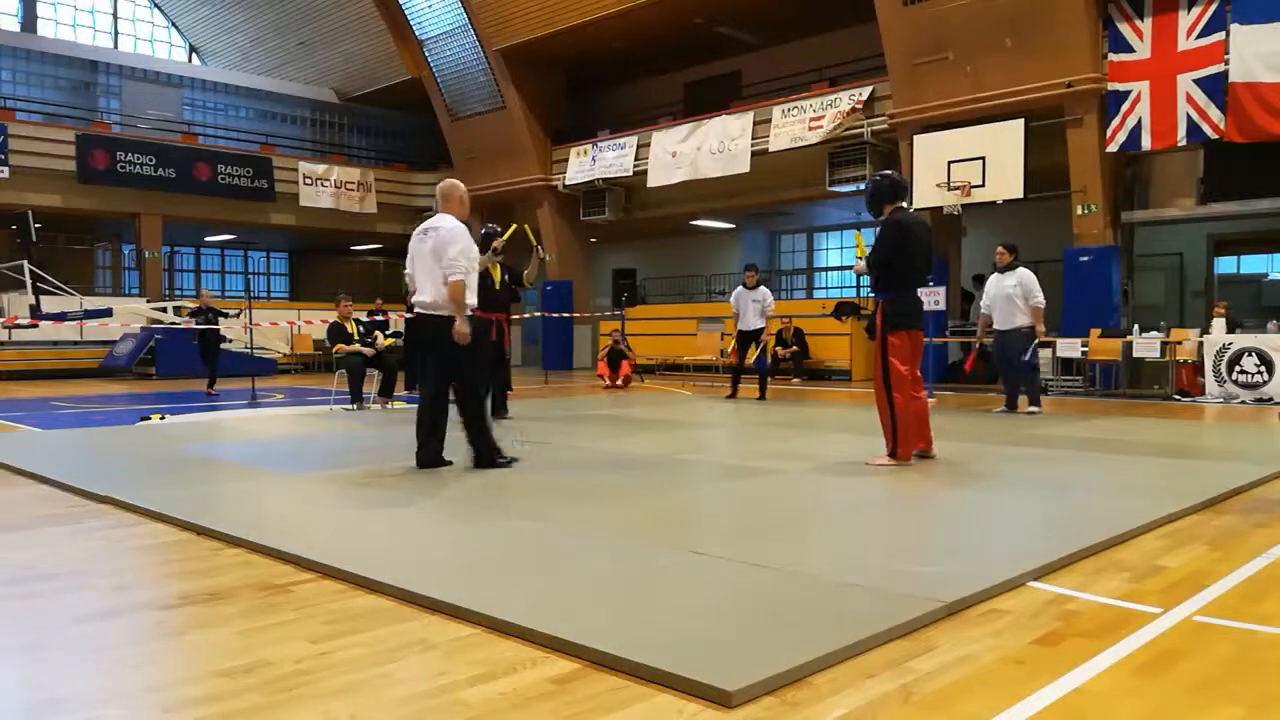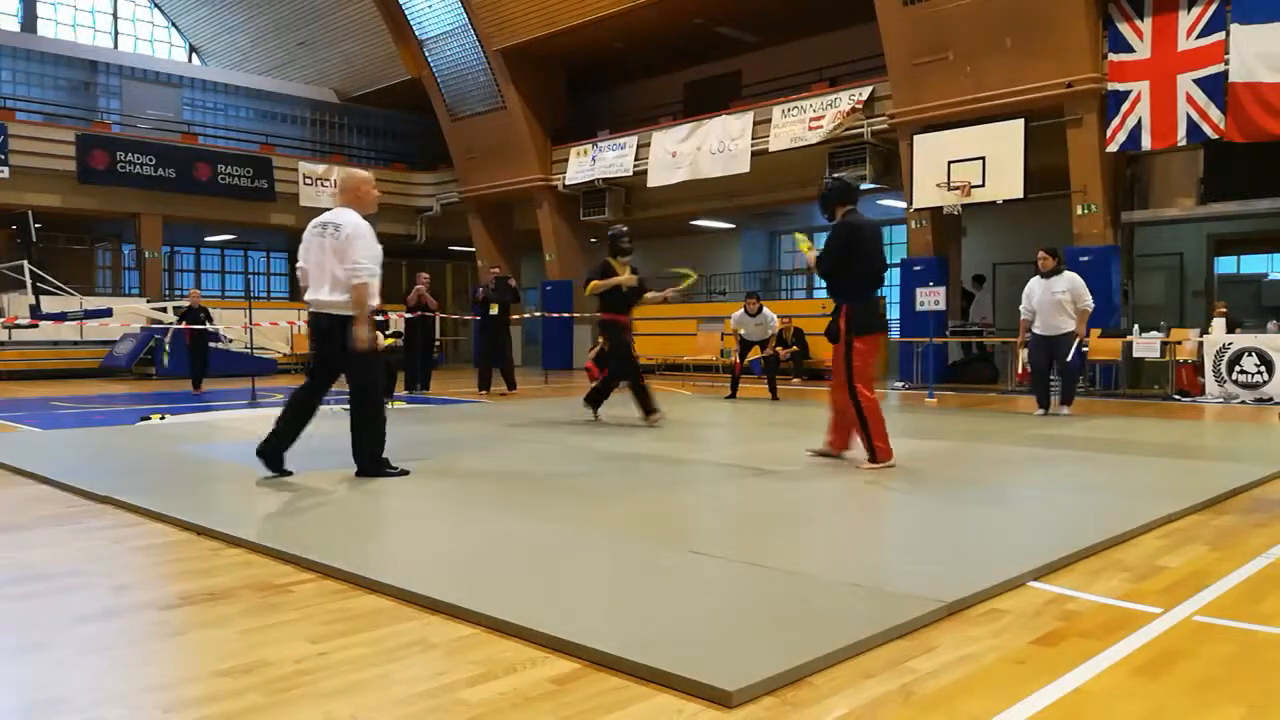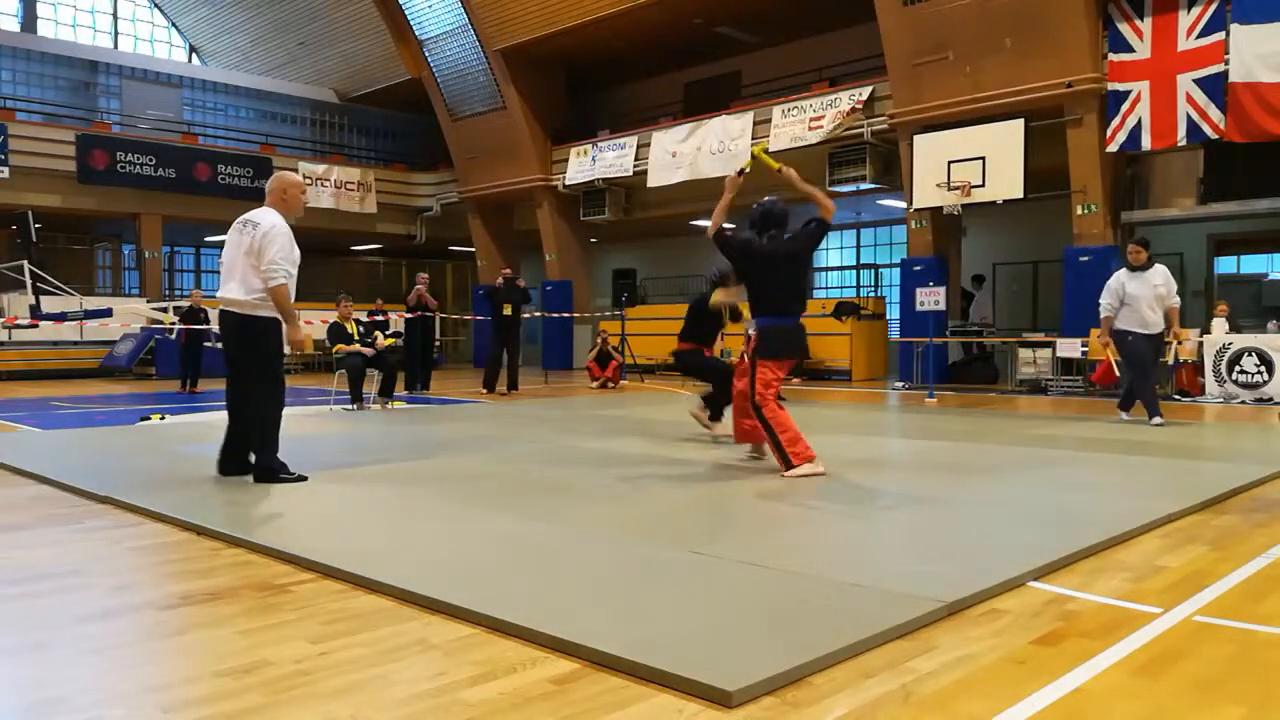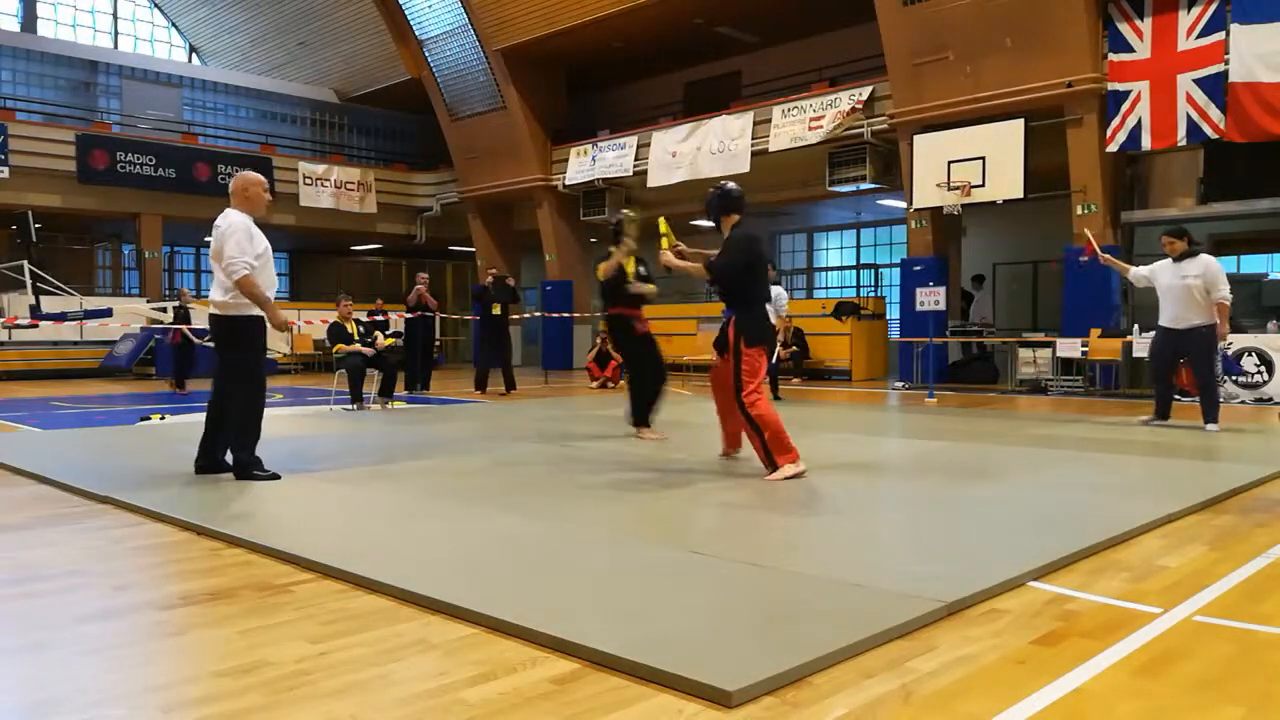
dt=1s
person 1, frame 1
left shoulder: (420, 232)
right shoulder: (455, 230)
left elbow: (412, 279)
right elbow: (456, 278)
right wrist: (461, 319)
left hip: (424, 317)
right hip: (450, 319)
left knee: (432, 387)
right knee: (470, 387)
left ankle: (429, 453)
right ankle: (485, 453)
person 1, frame 2
left shoulder: (316, 224)
right shoulder: (357, 226)
left elbow: (304, 274)
right elbow: (360, 278)
right wrist: (363, 323)
left hip: (321, 316)
right hip: (347, 320)
left knee: (315, 385)
right knee: (368, 390)
left ankle: (273, 449)
right ankle: (372, 461)
person 1, frame 3
left shoulder: (243, 221)
right shoulder: (276, 227)
left elbow: (230, 268)
right elbow: (276, 281)
right wrist: (293, 324)
left hip: (232, 314)
right hip: (256, 319)
left knee: (241, 389)
right knee: (267, 391)
left ankle: (233, 458)
right ankle: (267, 465)
person 1, frame 4
left shoulder: (231, 220)
right shoulder: (239, 224)
right elbow: (241, 274)
right wrist: (271, 308)
left hip: (230, 318)
right hip: (241, 319)
left knee: (228, 390)
right knee: (248, 391)
left ankle: (209, 457)
right ankle: (245, 462)
person 2, frame 1
left shoulder: (893, 224)
right shoulder: (920, 224)
left elbow: (876, 266)
left wrist: (861, 267)
left hip: (892, 308)
right hip: (912, 305)
left knee: (892, 380)
right knee: (911, 379)
left ankle: (900, 452)
right ankle: (922, 444)
person 2, frame 2
left shoulder: (844, 227)
right shoulder: (870, 227)
left elbow: (826, 268)
left wrist: (813, 259)
right wrist: (824, 259)
left hip: (853, 313)
right hip: (868, 310)
left knee: (855, 384)
right knee: (841, 381)
left ankle: (880, 453)
right ankle: (837, 442)
person 2, frame 3
left shoulder: (751, 249)
right shoulder: (799, 244)
left elbow: (714, 232)
right elbow: (828, 211)
left wrist: (728, 194)
right wrist: (798, 183)
left hip: (770, 337)
right hip: (794, 335)
left knee: (762, 400)
right knee: (745, 386)
left ankle: (803, 460)
right ankle: (754, 440)
person 2, frame 4
left shoulder: (741, 238)
right shoulder: (740, 237)
left elbow: (713, 271)
right elbow: (724, 258)
left wrist: (675, 263)
right wrist: (691, 252)
left hip: (746, 324)
right hip: (745, 322)
left knee: (746, 394)
right knee: (722, 381)
left ankle: (787, 460)
right ankle: (732, 443)
person 3, frame 1
left shoulder: (504, 269)
right shoulder: (480, 265)
left elbow: (527, 280)
left wrist: (535, 258)
right wrist: (489, 255)
left hip: (502, 324)
left knee: (502, 367)
left ankle: (499, 409)
person 3, frame 2
left shoulder: (632, 271)
right shoulder: (604, 267)
left elbow: (642, 297)
right elbow: (590, 288)
left wrist: (662, 296)
right wrist: (615, 280)
left hip: (623, 324)
right hip: (610, 324)
left knee: (615, 369)
right knee: (630, 366)
left ankle: (592, 401)
right ankle: (649, 412)
person 3, frame 3
left shoulder: (727, 306)
right shoulder: (702, 300)
right elbow: (718, 299)
left hip: (702, 353)
right hip: (689, 355)
right knee: (727, 374)
left ankle: (703, 406)
right ankle: (715, 420)
person 3, frame 4
left shoulder: (640, 263)
right shoulder: (608, 258)
left elbow: (652, 291)
right elbow: (604, 274)
left wrist: (643, 288)
right wrist: (622, 250)
left hip: (638, 321)
right hip: (619, 321)
left knee: (657, 371)
right knee: (640, 371)
left ankle: (640, 417)
right ankle: (642, 424)
person 4, frame 1
left shoulder: (1024, 274)
right shoulder: (993, 279)
left elbow: (1037, 300)
right elbow: (986, 308)
left wrist: (1039, 324)
right wrist: (981, 329)
left hip: (1023, 330)
right hip: (1001, 331)
left knee: (1025, 367)
right knee: (1005, 369)
left ankle: (1034, 403)
right ankle: (1010, 404)
person 4, frame 2
left shoulder: (1071, 279)
right shoulder: (1032, 284)
left elbow: (1085, 304)
right elbow: (1026, 312)
left wrist: (1081, 326)
right wrist: (1021, 335)
left hip: (1067, 334)
right hip: (1039, 336)
left knee: (1069, 370)
right knee: (1038, 372)
left ankle: (1065, 404)
right ankle: (1043, 406)
person 4, frame 3
left shoulder: (1162, 272)
right shoulder: (1119, 278)
left elbow: (1171, 301)
right elbow: (1107, 308)
left wrist: (1175, 325)
right wrist: (1104, 334)
left hip: (1155, 333)
right hip: (1128, 333)
left knee: (1138, 374)
right knee: (1143, 372)
left ankle: (1123, 407)
right ankle: (1154, 414)
person 4, frame 4
left shoulder: (1207, 263)
right shoulder: (1162, 267)
left elbow: (1221, 295)
right elbow: (1137, 275)
left wrist: (1223, 323)
right wrist: (1112, 262)
left hip: (1200, 330)
right hip: (1167, 330)
left knee: (1205, 376)
right knee: (1159, 372)
left ankle: (1211, 420)
right ankle: (1160, 414)
